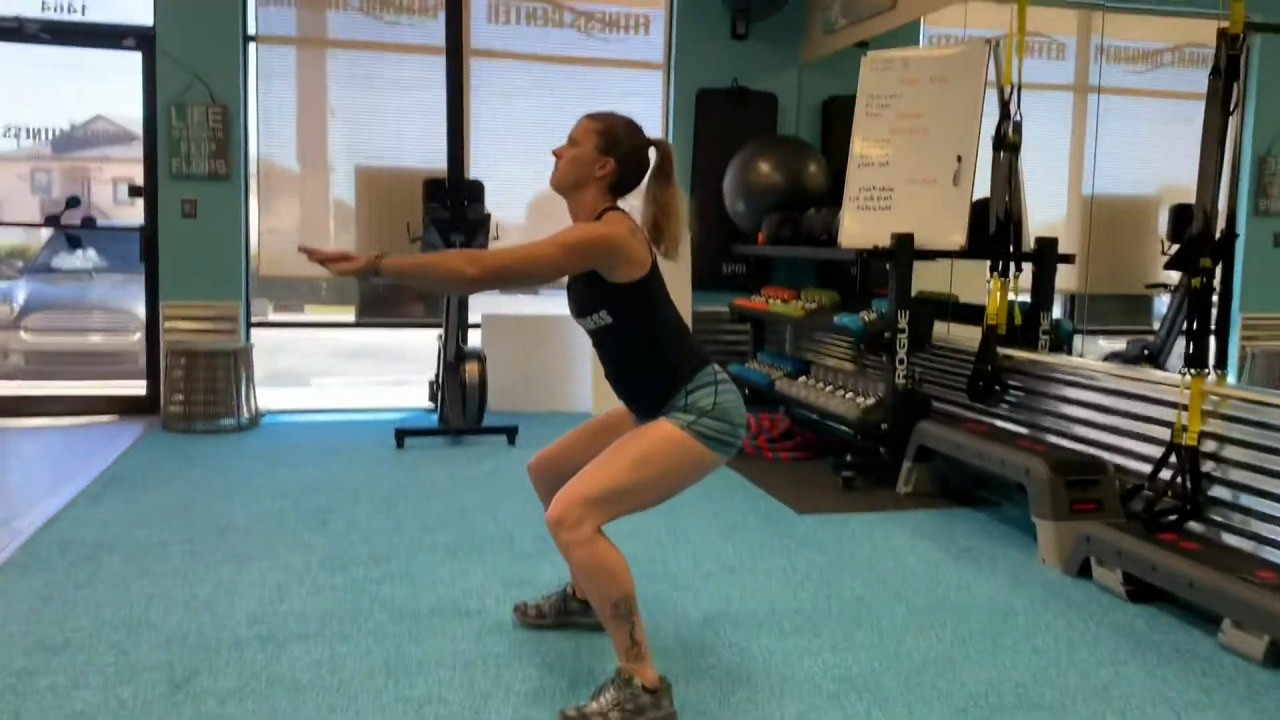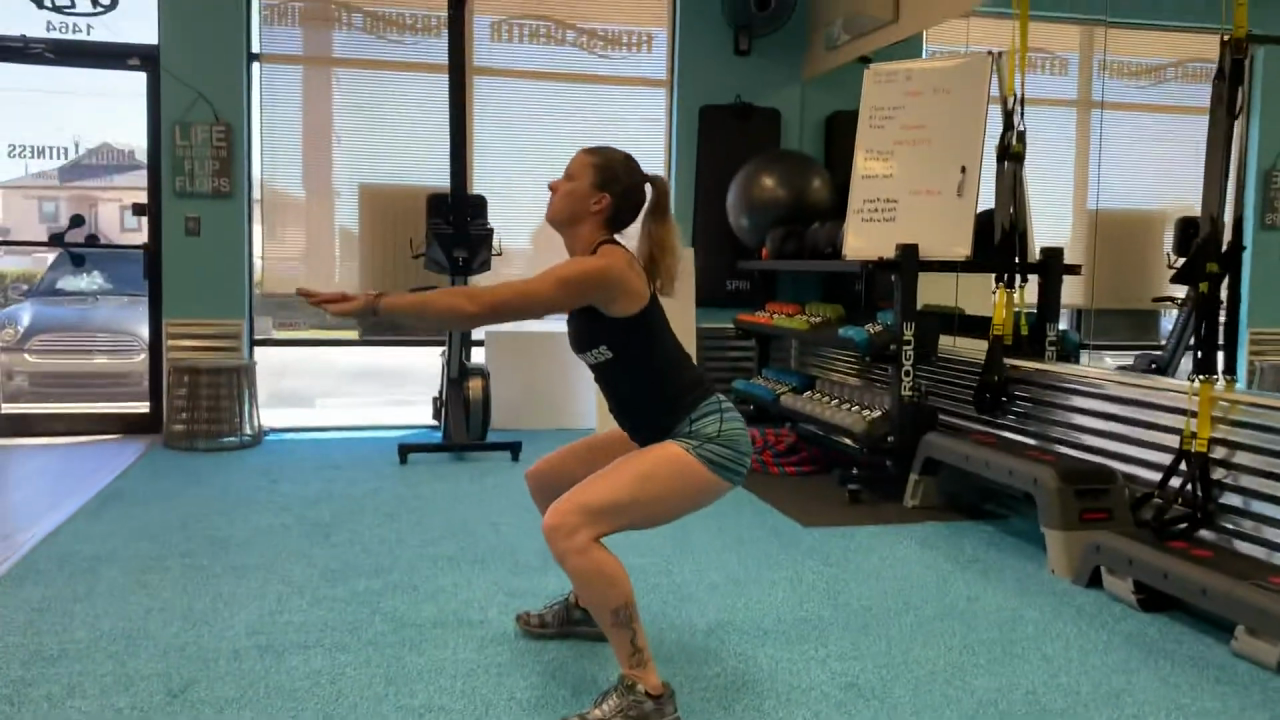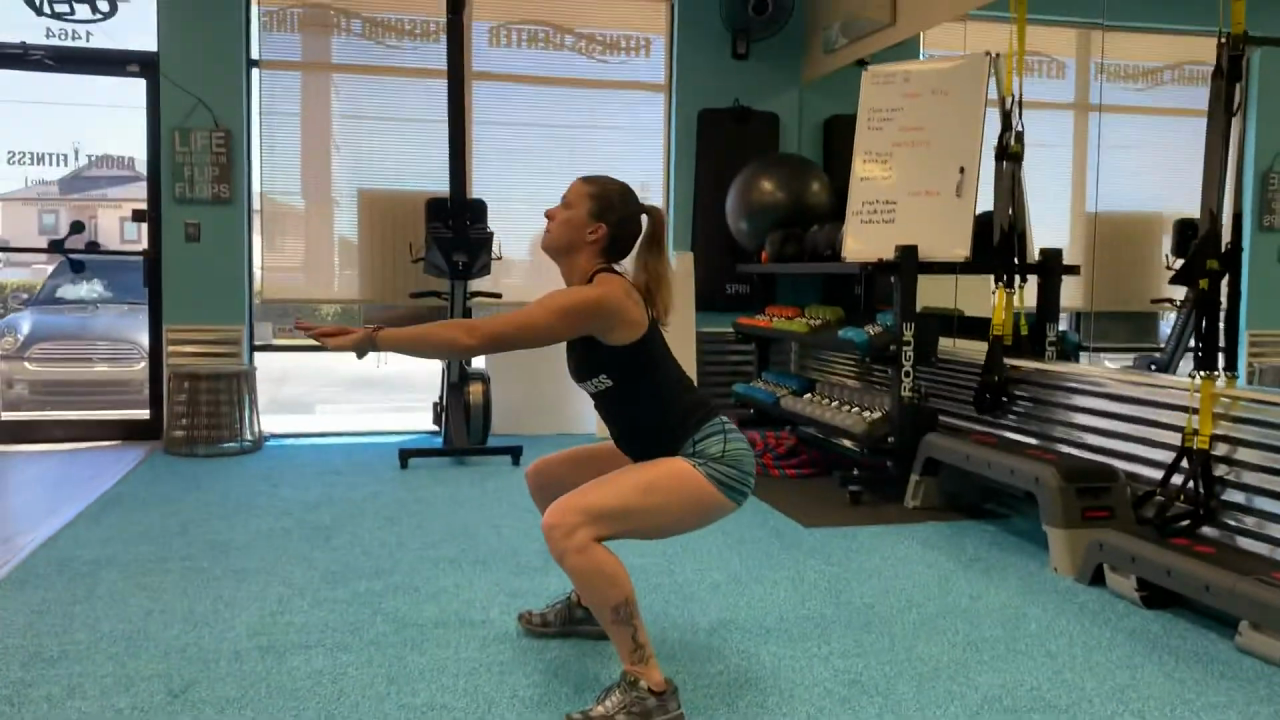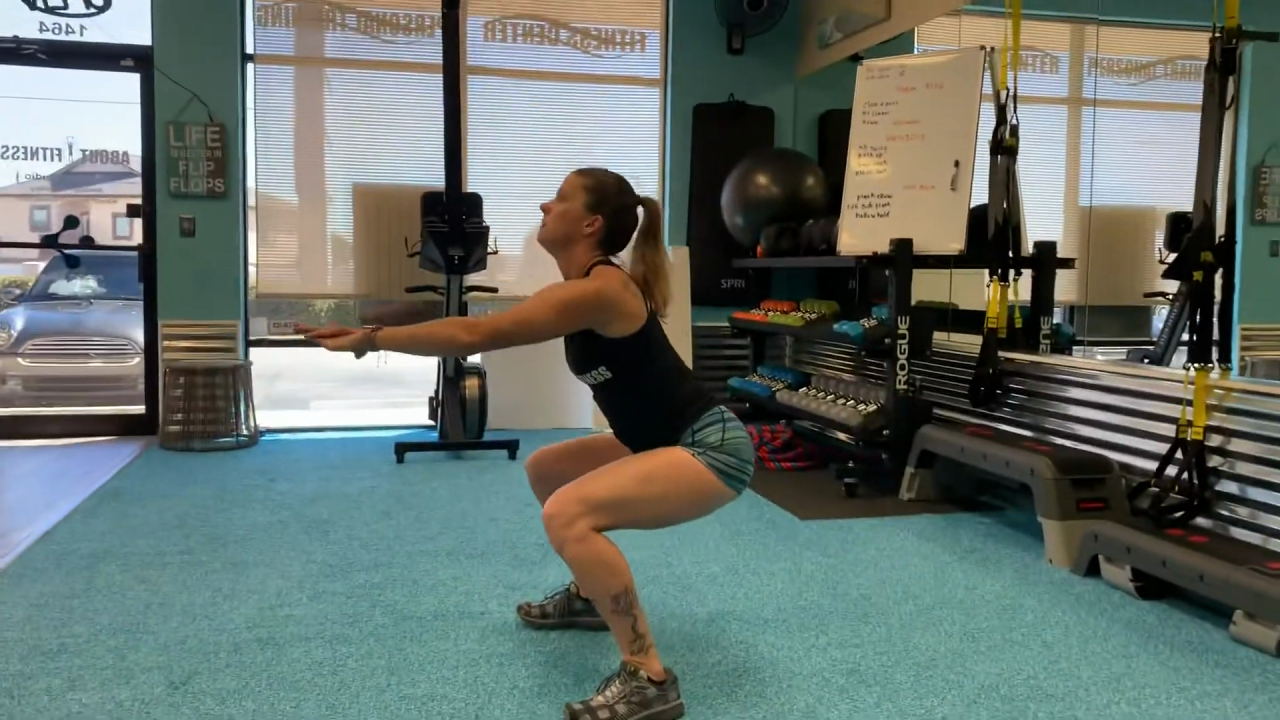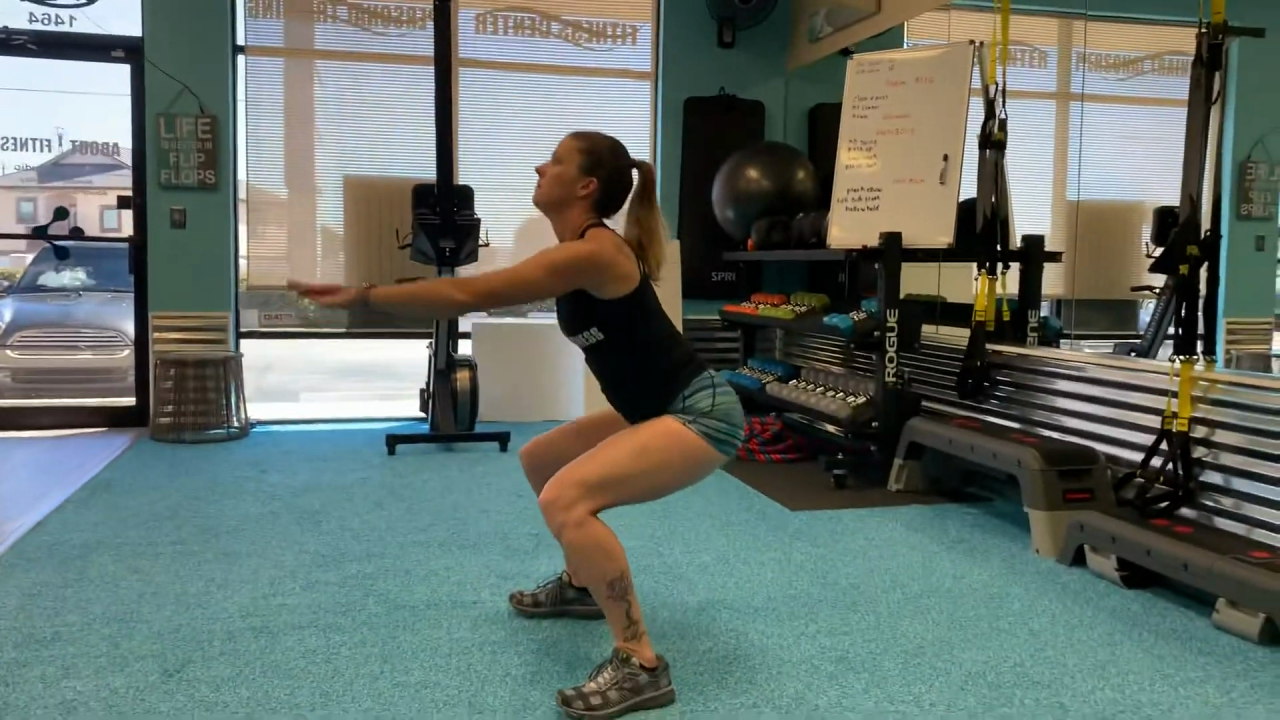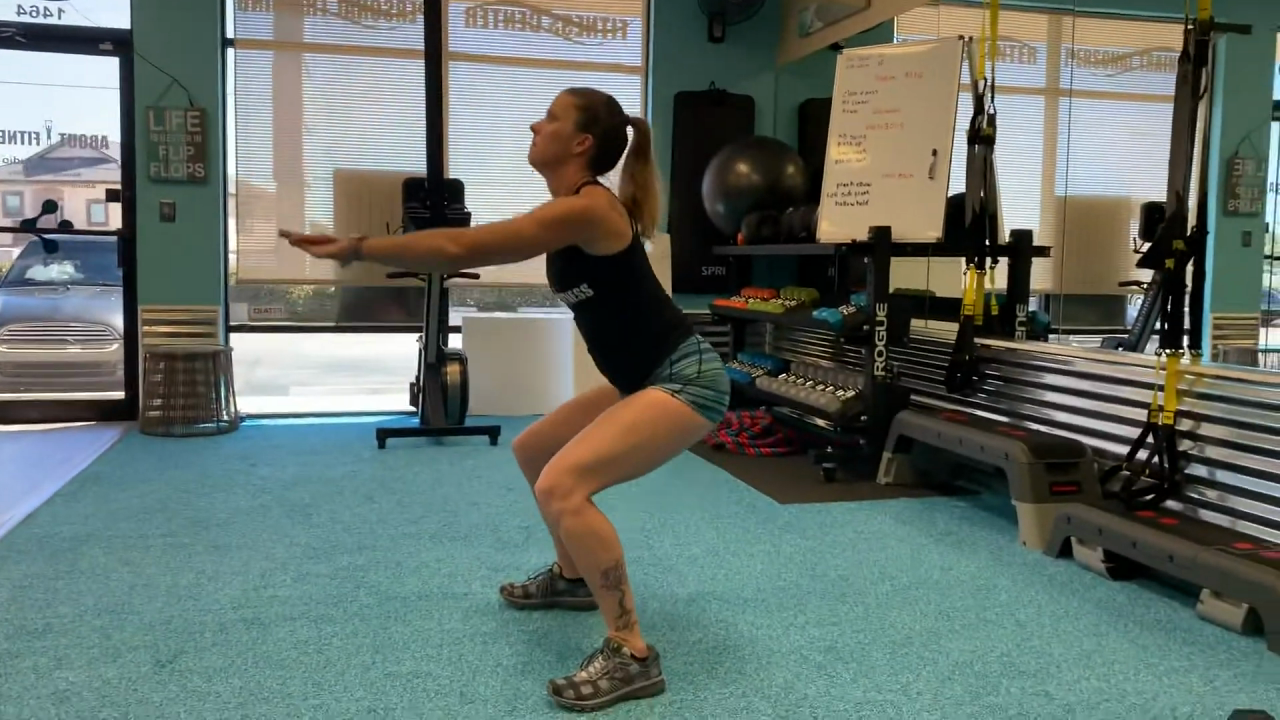
dt=0.2s
person 1, frame 1
left shoulder: (606, 236)
right shoulder: (591, 237)
left elbow: (480, 270)
right elbow: (491, 269)
left wrist: (374, 265)
right wrist: (381, 263)
left hip: (701, 409)
right hip: (660, 405)
left knee: (571, 513)
right knee: (547, 471)
right ankle: (585, 595)
person 1, frame 2
left shoulder: (603, 270)
right shoulder: (588, 269)
left elbow: (478, 307)
right elbow: (488, 304)
left wrist: (371, 304)
right wrist: (381, 303)
left hip: (708, 437)
right hip: (666, 432)
left knee: (568, 523)
right knee: (545, 480)
right ankle: (587, 605)
person 1, frame 3
left shoulder: (601, 299)
right shoulder: (585, 297)
left elbow: (475, 338)
right elbow: (485, 331)
left wrist: (369, 338)
right wrist: (378, 336)
left hip: (714, 460)
right hip: (670, 451)
left knee: (567, 524)
right knee: (544, 479)
right ankle: (589, 605)
person 1, frame 4
left shoulder: (599, 291)
right shoulder: (581, 290)
left elbow: (474, 335)
right elbow: (484, 328)
left wrist: (369, 339)
right wrist: (377, 334)
left hip: (713, 449)
right hip: (672, 442)
left knee: (567, 515)
right knee: (545, 470)
right ankle: (588, 596)
person 1, frame 5
left shoulder: (592, 252)
right shoulder: (579, 252)
left elbow: (469, 294)
right elbow: (479, 289)
left wrist: (362, 296)
right wrist: (370, 295)
left hip: (702, 415)
right hip: (660, 411)
left knee: (565, 499)
right knee: (540, 459)
left ankle: (640, 665)
right ankle: (581, 585)
person 1, frame 6
left shoulder: (586, 209)
right shoulder: (573, 211)
left elbow: (462, 249)
right elbow: (473, 249)
left wrist: (354, 248)
right wrist: (361, 249)
left hip: (687, 380)
right hip: (649, 378)
left knee: (561, 484)
right knee: (532, 451)
left ankle: (631, 656)
right ankle: (572, 574)
